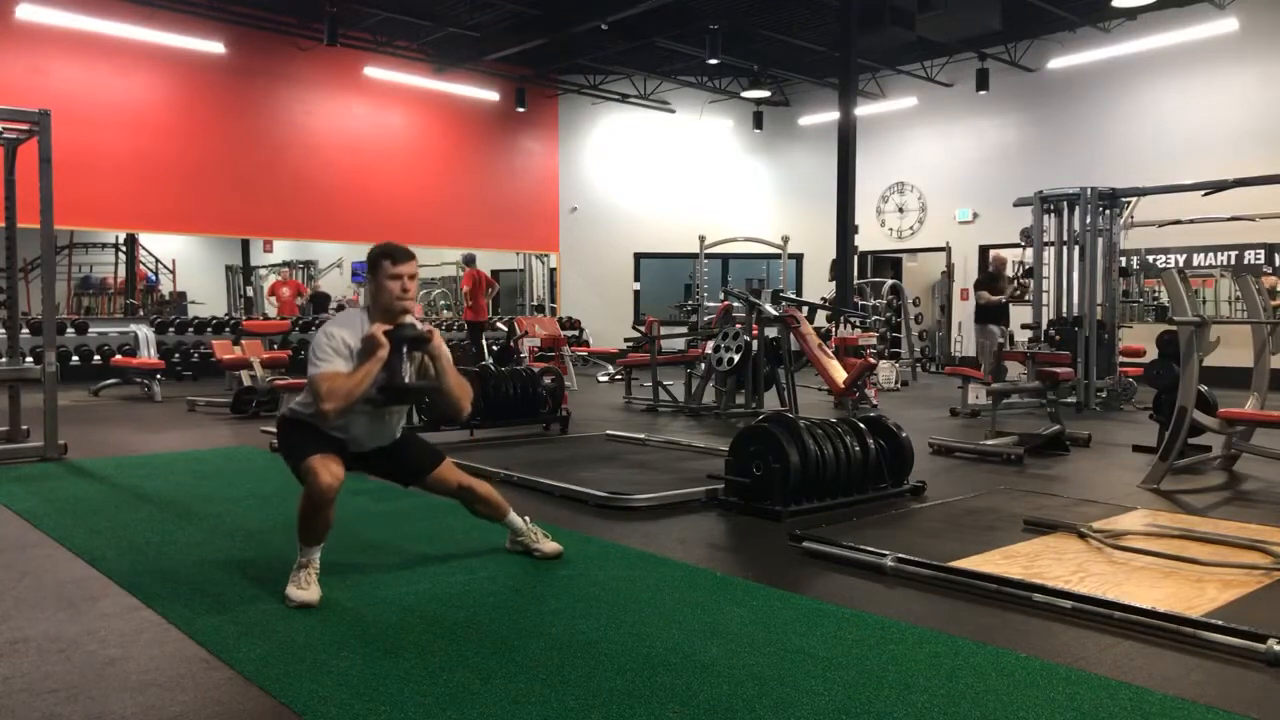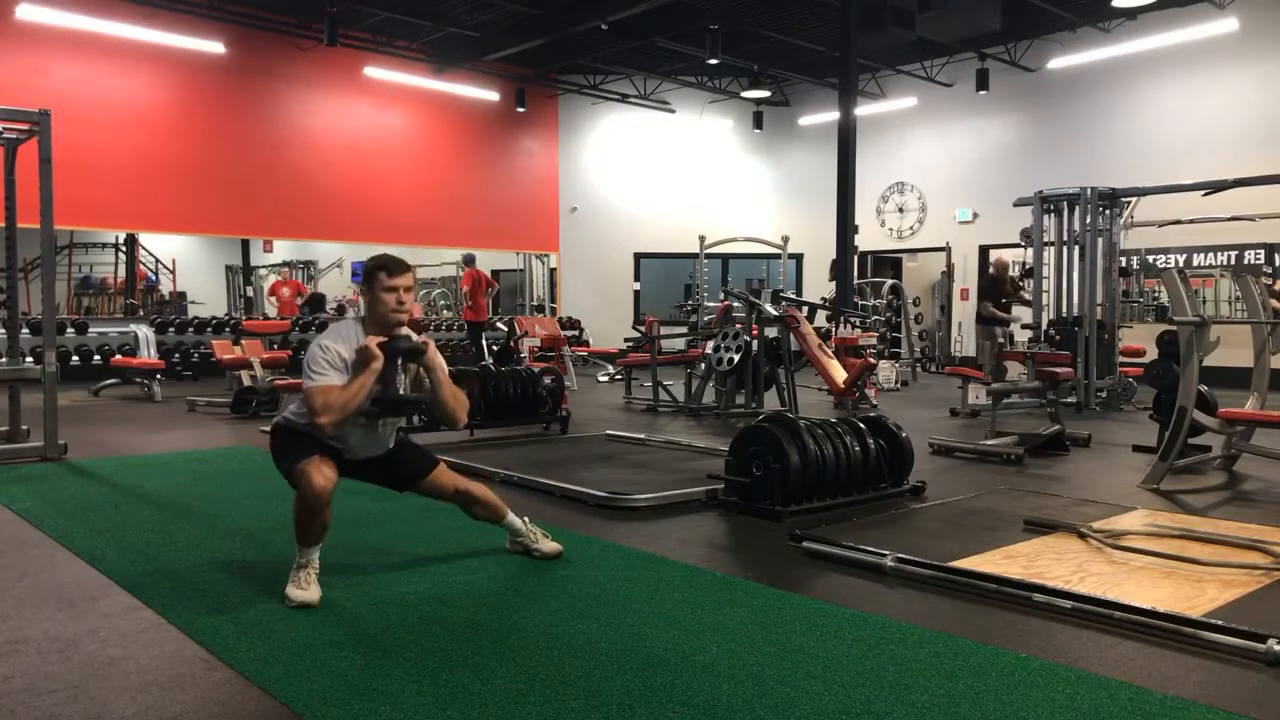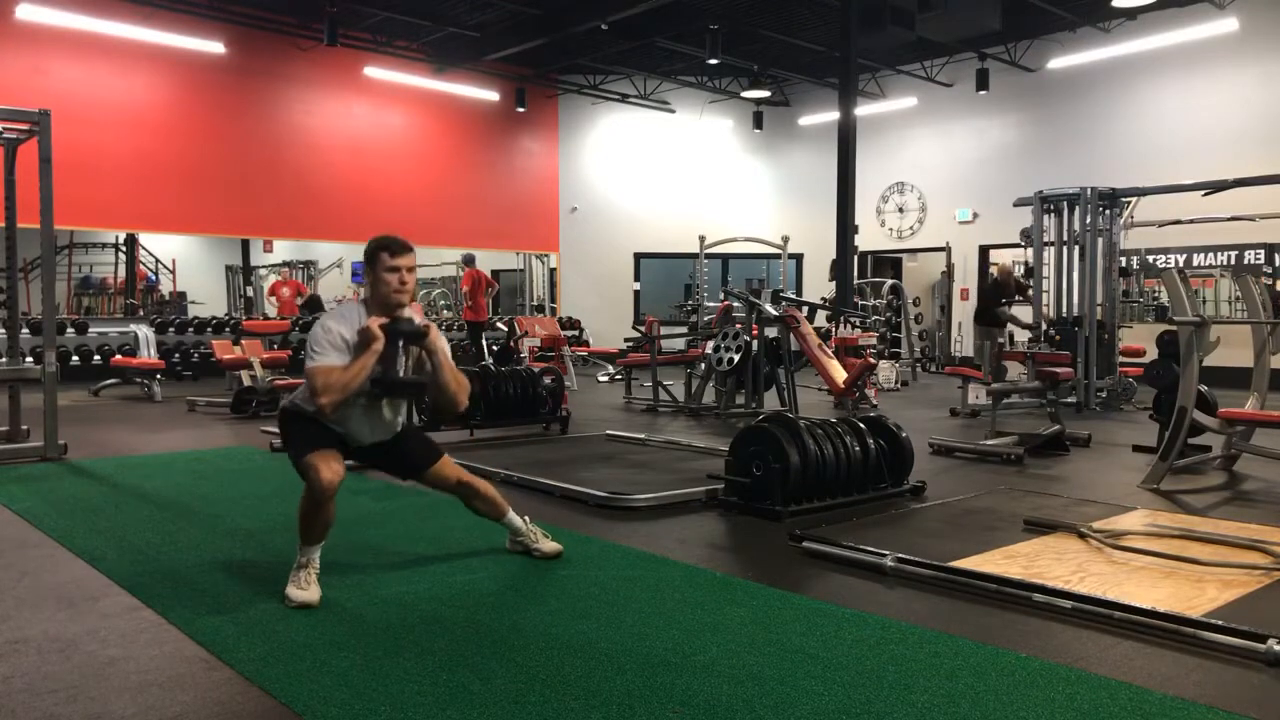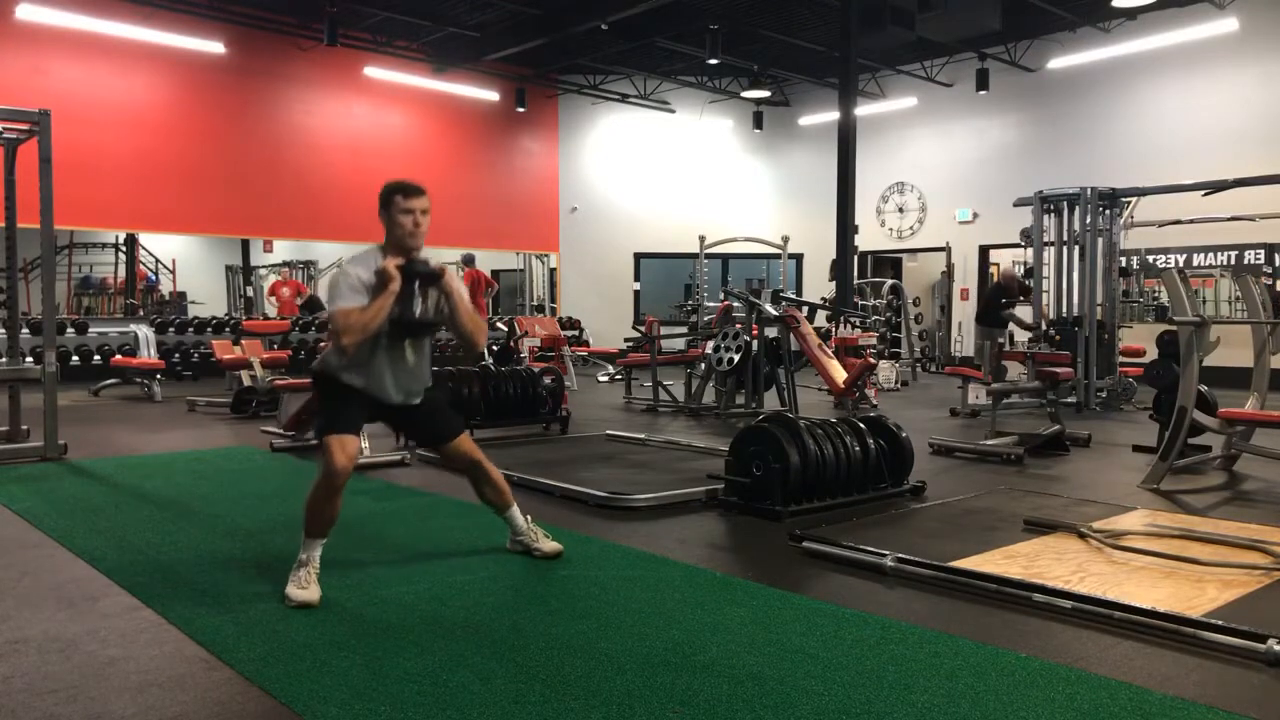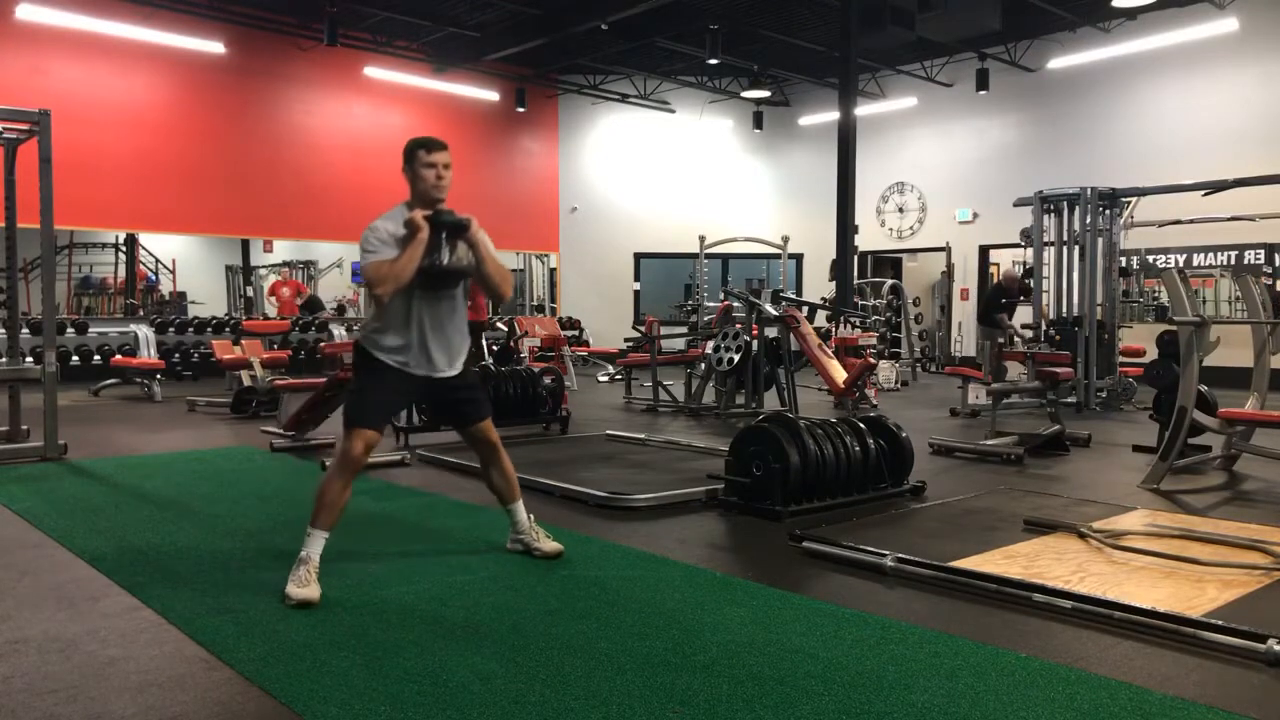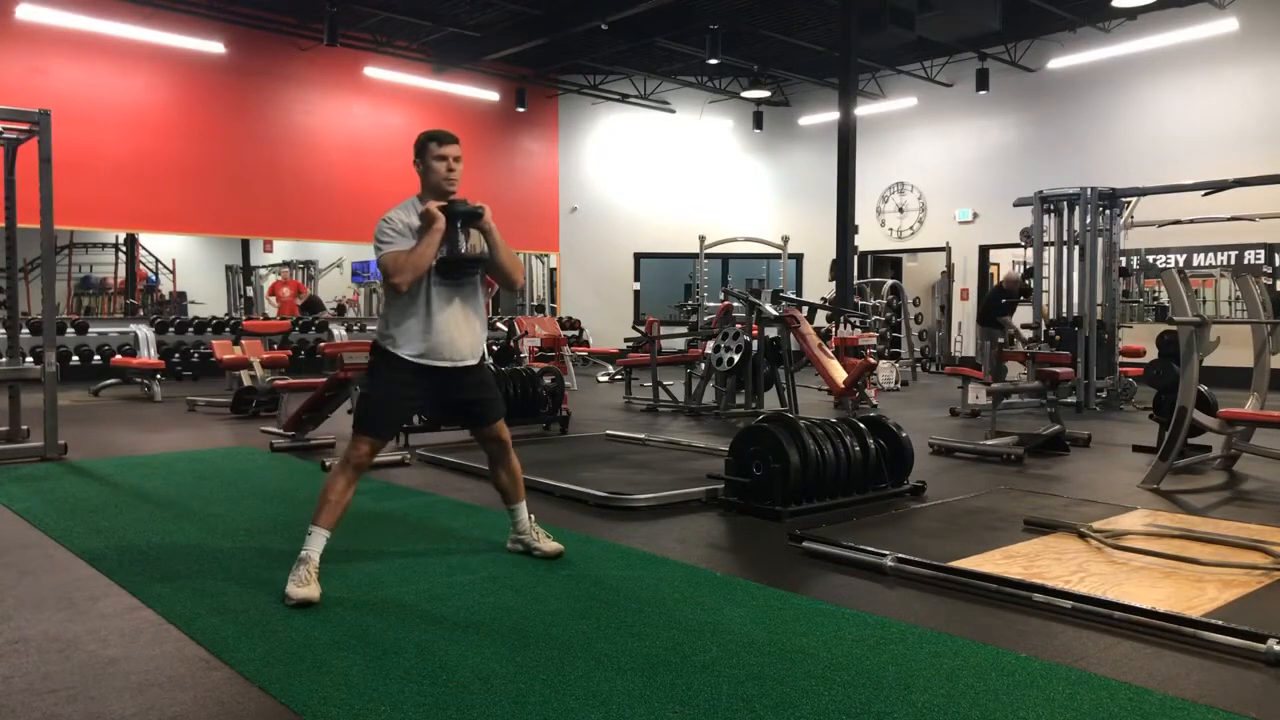
dt=0.3s
person 1, frame 1
left shoulder: (421, 336)
right shoulder: (338, 333)
left elbow: (461, 408)
right elbow: (329, 405)
left wrist: (438, 355)
right wrist: (377, 356)
left hip: (383, 436)
right hip: (314, 430)
left knee: (461, 483)
right knee: (326, 481)
left ankle: (522, 532)
right ankle: (307, 564)
person 1, frame 2
left shoulder: (418, 348)
right shoulder: (332, 345)
left elbow: (457, 418)
right elbow: (324, 419)
left wrist: (434, 368)
right wrist: (371, 368)
left hip: (377, 444)
right hip: (306, 436)
left knee: (458, 487)
right knee: (318, 483)
left ankle: (520, 531)
right ankle: (306, 564)
person 1, frame 3
left shoulder: (422, 329)
right shoulder: (335, 327)
left elbow: (457, 402)
right elbow: (325, 399)
left wrist: (434, 350)
right wrist: (373, 349)
left hip: (382, 427)
right hip: (315, 422)
left knee: (459, 479)
right knee: (326, 479)
left ankle: (521, 532)
right ankle: (306, 564)
person 1, frame 4
left shoulder: (439, 276)
right shoulder: (355, 272)
left elbow: (477, 342)
right elbow: (345, 340)
left wrist: (450, 290)
right wrist: (389, 289)
left hip: (410, 387)
right hip: (348, 383)
left knee: (471, 458)
right knee: (339, 464)
left ankle: (521, 531)
right ankle: (307, 561)
person 1, frame 5
left shoulder: (466, 227)
right shoulder: (384, 229)
left elbow: (503, 292)
right elbow: (383, 289)
left wrist: (475, 242)
right wrist: (419, 239)
left hip: (449, 362)
right hip: (388, 360)
left knee: (489, 443)
right knee: (353, 454)
left ankle: (522, 530)
right ankle: (308, 559)
person 1, frame 6
left shoulder: (475, 222)
right shoulder: (398, 220)
left elbow: (514, 282)
right elbow: (400, 279)
left wrist: (489, 230)
right wrist: (434, 228)
left hip: (464, 359)
right hip: (404, 360)
left knee: (500, 442)
right knee: (358, 455)
left ankle: (522, 530)
right ankle: (309, 558)
